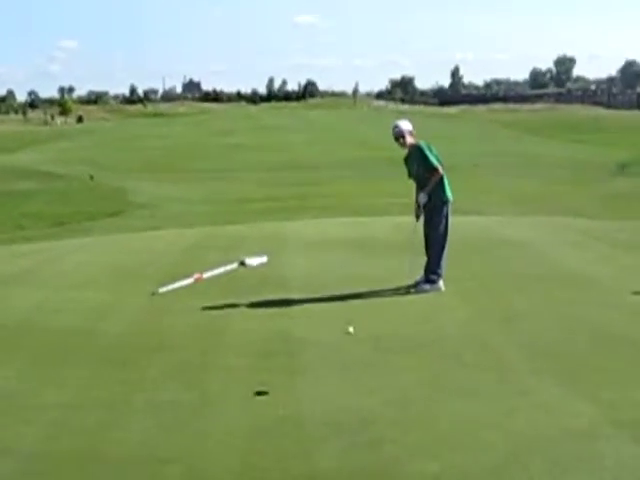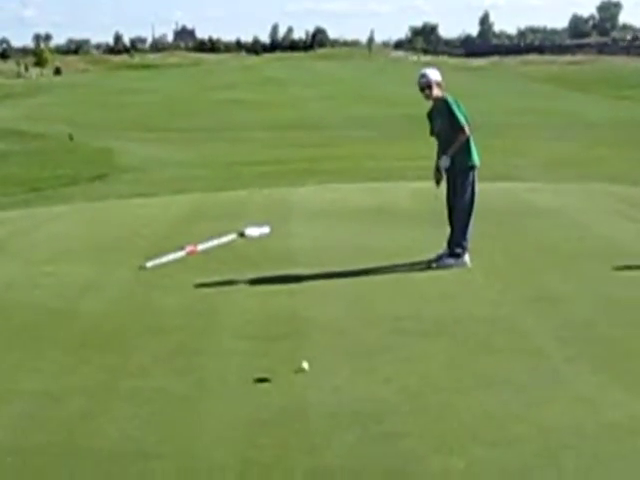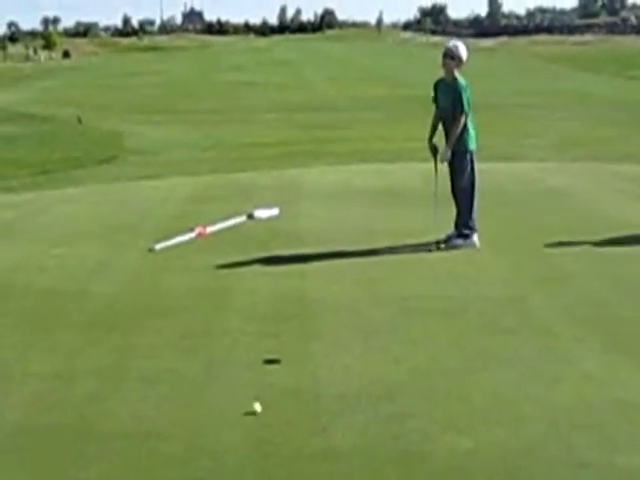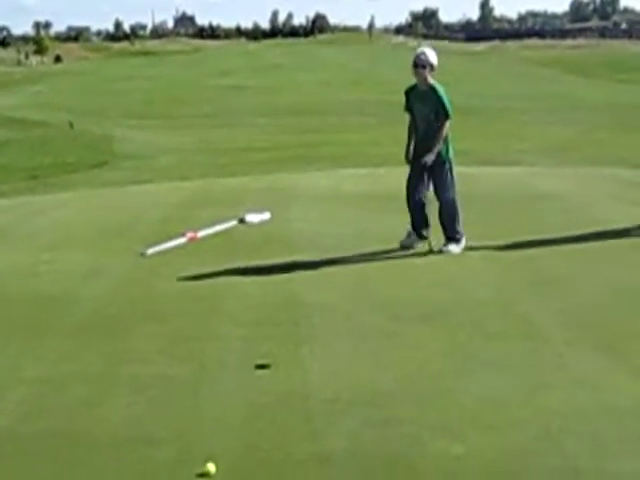
dt=0.7s
person 1, frame 1
left shoulder: (422, 148)
right shoulder: (408, 158)
left elbow: (439, 171)
left wrist: (424, 193)
right wrist: (417, 205)
left hip: (439, 198)
right hip: (428, 200)
left knee: (437, 239)
right knee: (429, 238)
left ankle: (435, 279)
right ankle: (429, 275)
person 1, frame 2
left shoulder: (449, 104)
right shoulder: (432, 113)
left elbow: (465, 132)
left wrist: (447, 156)
right wrist: (437, 167)
left hip: (464, 162)
right hip: (451, 164)
left knee: (462, 207)
right knee: (453, 207)
left ankle: (460, 253)
right ankle: (453, 248)
person 1, frame 3
left shoulder: (459, 86)
right shoulder: (439, 84)
left elbow: (461, 118)
left wrist: (448, 147)
right wrist: (431, 137)
left hip: (462, 143)
right hip: (453, 143)
left knee: (464, 188)
right knee: (457, 188)
left ankle: (468, 234)
right ankle: (462, 229)
person 1, frame 4
left shoulder: (437, 92)
right shoulder: (411, 92)
left elbow: (445, 123)
left wrist: (433, 151)
right wrist: (409, 147)
left hip: (439, 153)
right hip: (420, 151)
left knee: (445, 196)
right knee: (413, 192)
left ankle: (455, 238)
right ankle: (419, 231)
